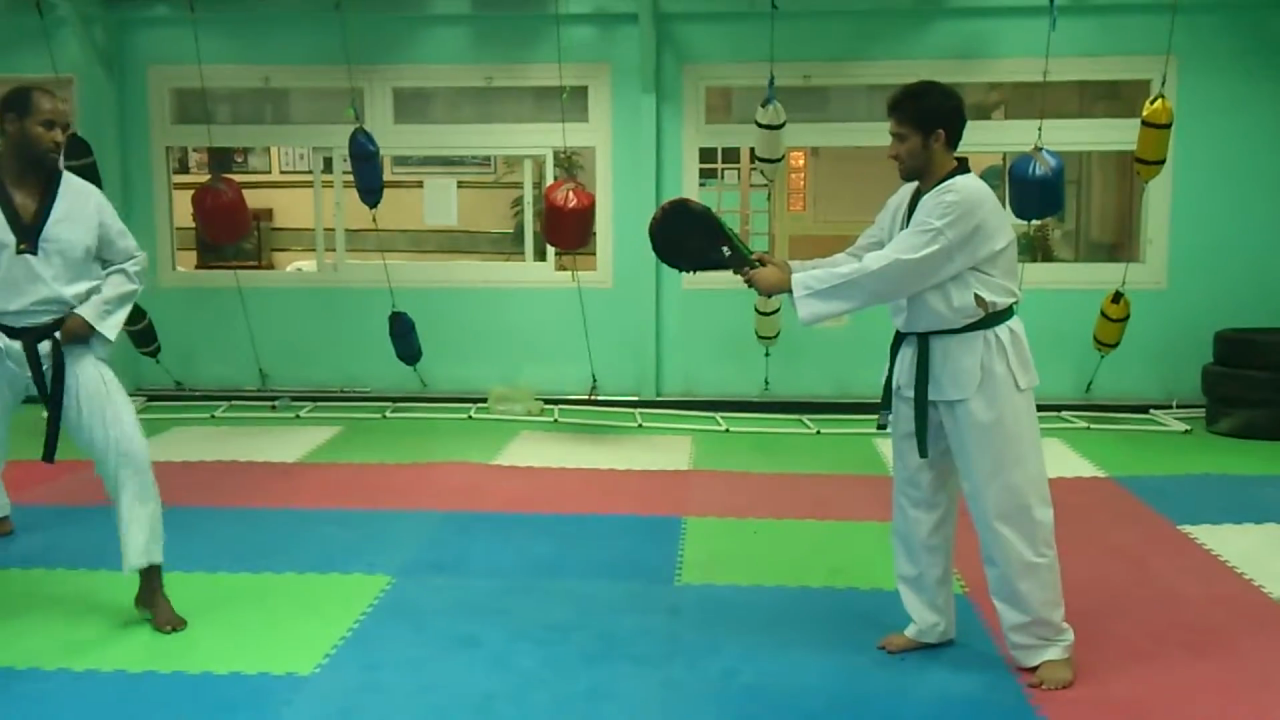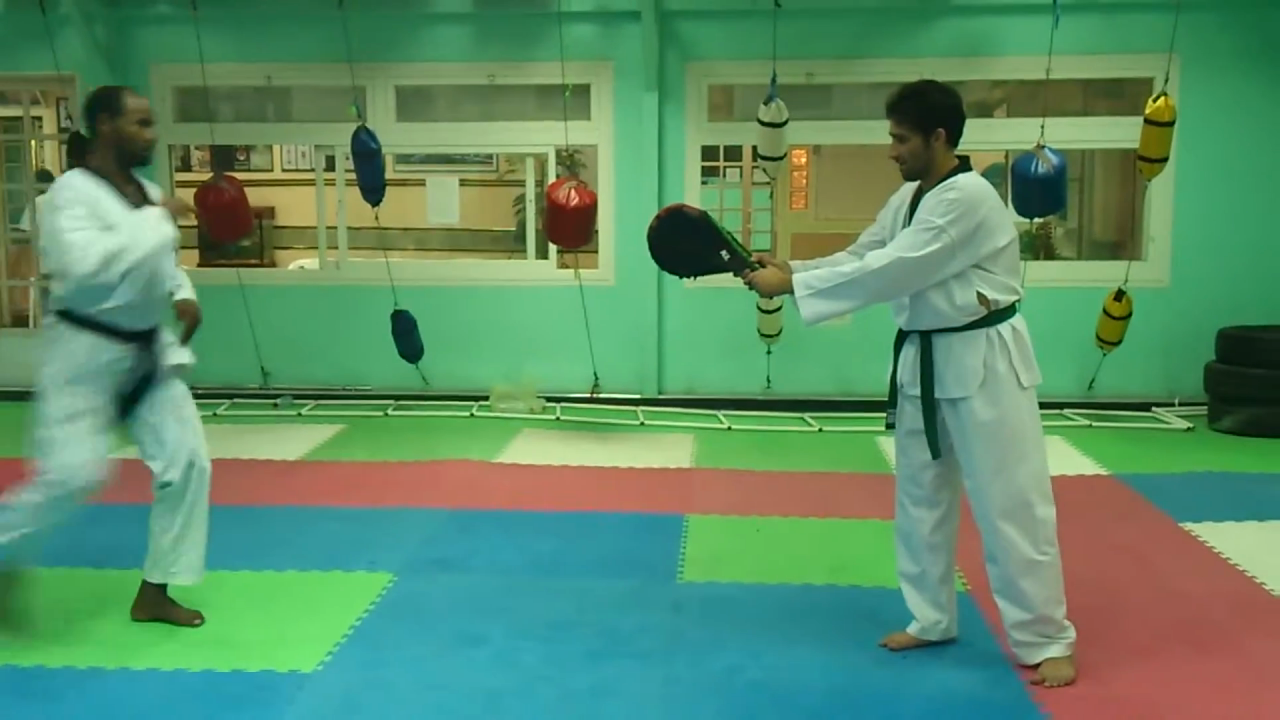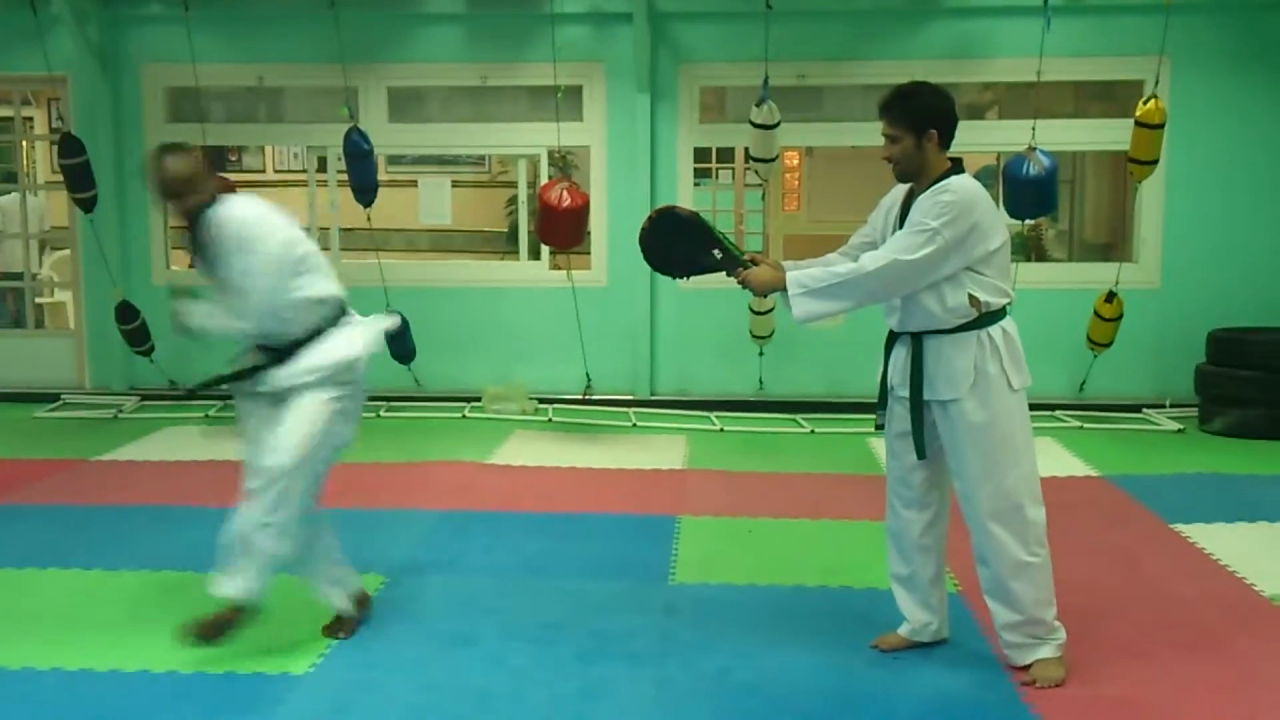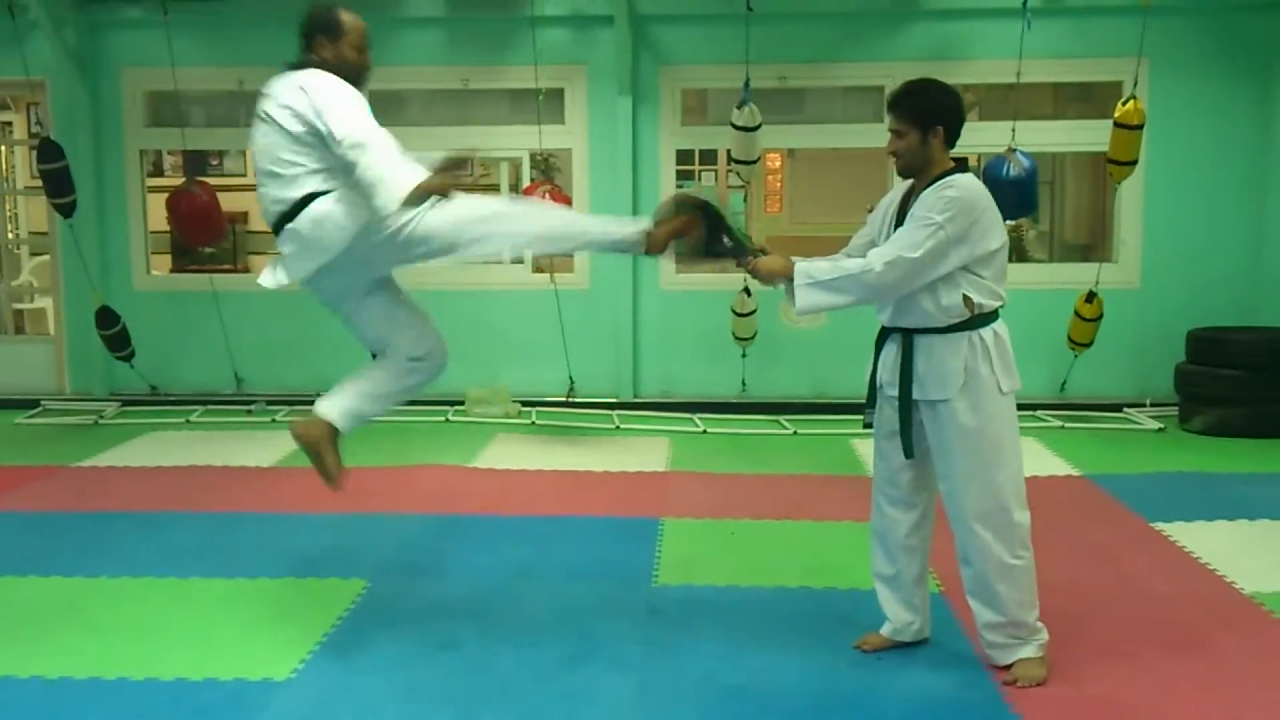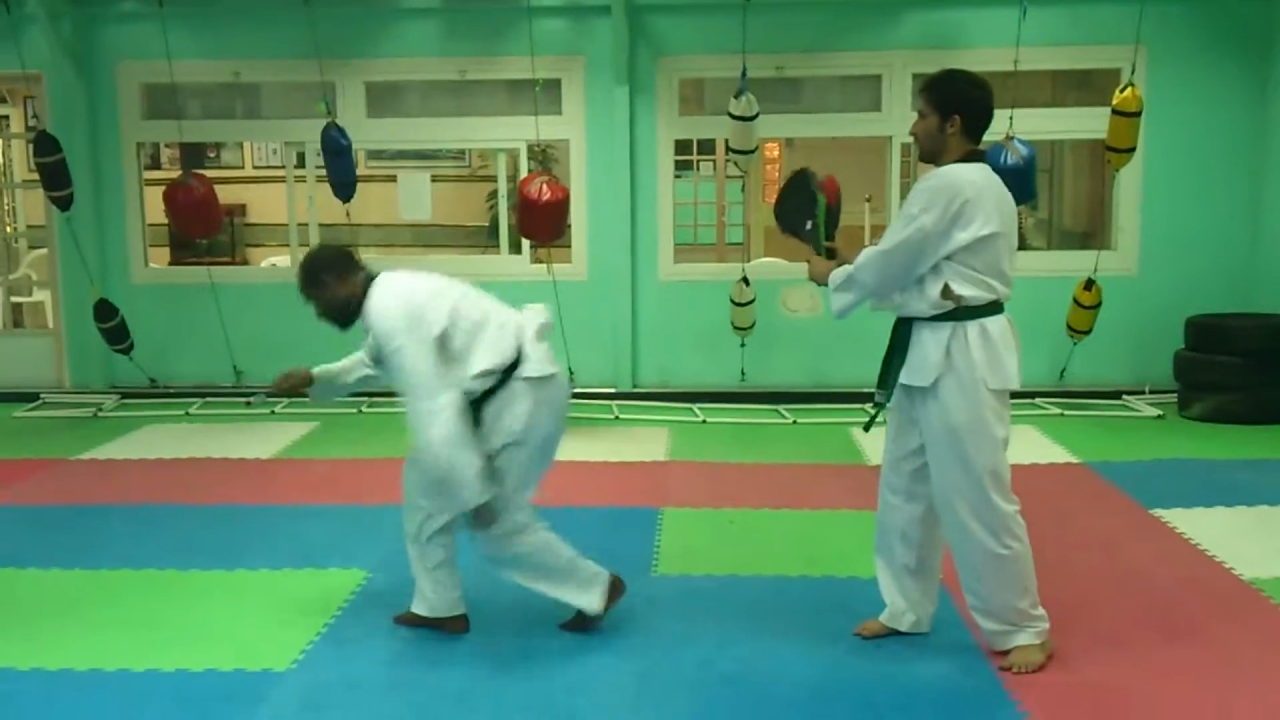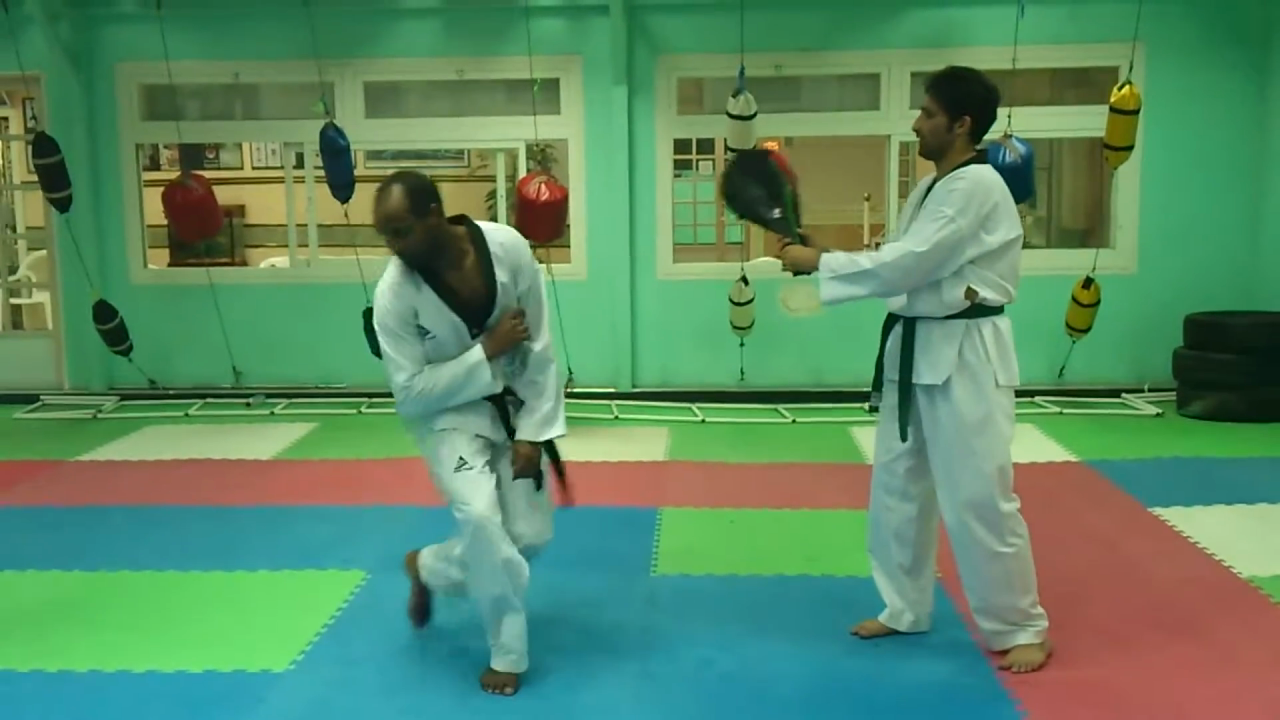
dt=0.5s
person 1, frame 1
left shoulder: (967, 200)
right shoulder: (908, 199)
left elbow: (889, 272)
right elbow: (860, 257)
left wrist: (790, 285)
right wrist: (789, 268)
left hip: (980, 365)
right hip: (921, 363)
left knee: (1007, 505)
right knee: (918, 498)
left ankle: (1045, 642)
right ankle: (928, 621)
person 1, frame 2
left shoulder: (969, 198)
right shoulder: (909, 198)
left elbow: (889, 271)
right elbow: (861, 256)
left wrist: (792, 286)
right wrist: (790, 268)
left hip: (983, 363)
right hip: (925, 360)
left knee: (1010, 503)
right knee: (920, 496)
left ankle: (1047, 639)
right ankle: (931, 619)
person 1, frame 3
left shoulder: (961, 200)
right shoulder: (901, 200)
left elbow: (883, 273)
right elbow: (852, 259)
left wrist: (784, 283)
right wrist: (781, 268)
left hip: (974, 365)
right hip: (915, 362)
left knee: (1000, 505)
right knee: (911, 498)
left ankle: (1037, 640)
right ankle: (922, 620)
person 1, frame 4
left shoulder: (961, 201)
right shoulder: (904, 198)
left elbow: (885, 270)
right elbow: (869, 272)
left wrist: (787, 270)
right wrist: (794, 268)
left hip: (962, 367)
right hip: (907, 363)
left knee: (986, 507)
right knee: (896, 496)
left ankle: (1020, 641)
right ankle: (905, 620)
person 1, frame 5
left shoulder: (946, 184)
right shoulder: (984, 185)
left elbow: (889, 262)
left wrist: (833, 278)
right wrist: (853, 272)
left hip: (961, 357)
right hip: (933, 354)
left knee: (976, 498)
right knee: (905, 487)
left ankle: (1024, 628)
right ankle: (906, 610)
person 1, frame 6
left shoulder: (977, 187)
right shoulder: (933, 186)
left elbow: (907, 264)
right elbow: (900, 260)
left wrist: (820, 263)
right wrist: (817, 254)
left hip: (964, 356)
right hip: (913, 350)
left knee: (977, 497)
right knee: (898, 486)
left ankle: (1022, 628)
right ankle: (905, 609)
person 2, frame 1
left shoulder: (83, 197)
left elbow: (129, 262)
left wrist: (92, 315)
left hip: (69, 346)
left knee: (127, 450)
left ankle: (150, 584)
person 2, frame 2
left shoulder: (147, 193)
right shoulder: (73, 194)
right elbow: (88, 269)
left wrist: (182, 295)
right wrist: (159, 221)
left hip: (148, 353)
right hip: (88, 353)
left knee: (187, 462)
right knee: (75, 473)
left ankle: (154, 593)
person 2, frame 3
left shoulder: (239, 220)
right shoulder: (217, 229)
left elbow: (261, 308)
left wrist: (195, 317)
left hip: (333, 360)
right hip: (285, 370)
left knee: (278, 477)
right knee: (281, 493)
left ankle: (236, 595)
right ankle: (347, 597)
person 2, frame 4
left shoulder: (284, 97)
right shoulder: (321, 86)
right elbow: (358, 142)
left wrist: (425, 170)
right wrist: (412, 185)
left hip: (318, 255)
right hip: (333, 227)
left knee: (417, 355)
right knee: (510, 218)
left ankle: (326, 421)
person 2, frame 5
left shoulder: (389, 316)
right shoulder: (387, 298)
left elbow: (433, 415)
right elbow: (373, 364)
left wrist: (472, 496)
right wrist: (317, 378)
left hip: (522, 392)
right hip: (494, 389)
left knee: (497, 527)
right knee: (425, 488)
left ankle: (597, 590)
right ankle: (438, 607)
person 2, frame 6
left shoulder: (507, 248)
right shoulder: (394, 295)
left elbow: (537, 346)
right elbow: (411, 392)
left wrist: (532, 432)
right wrist: (486, 352)
left hip: (508, 401)
right hip: (442, 412)
left knee: (528, 532)
right knee: (480, 521)
left ankle: (428, 566)
right ankle: (508, 652)
